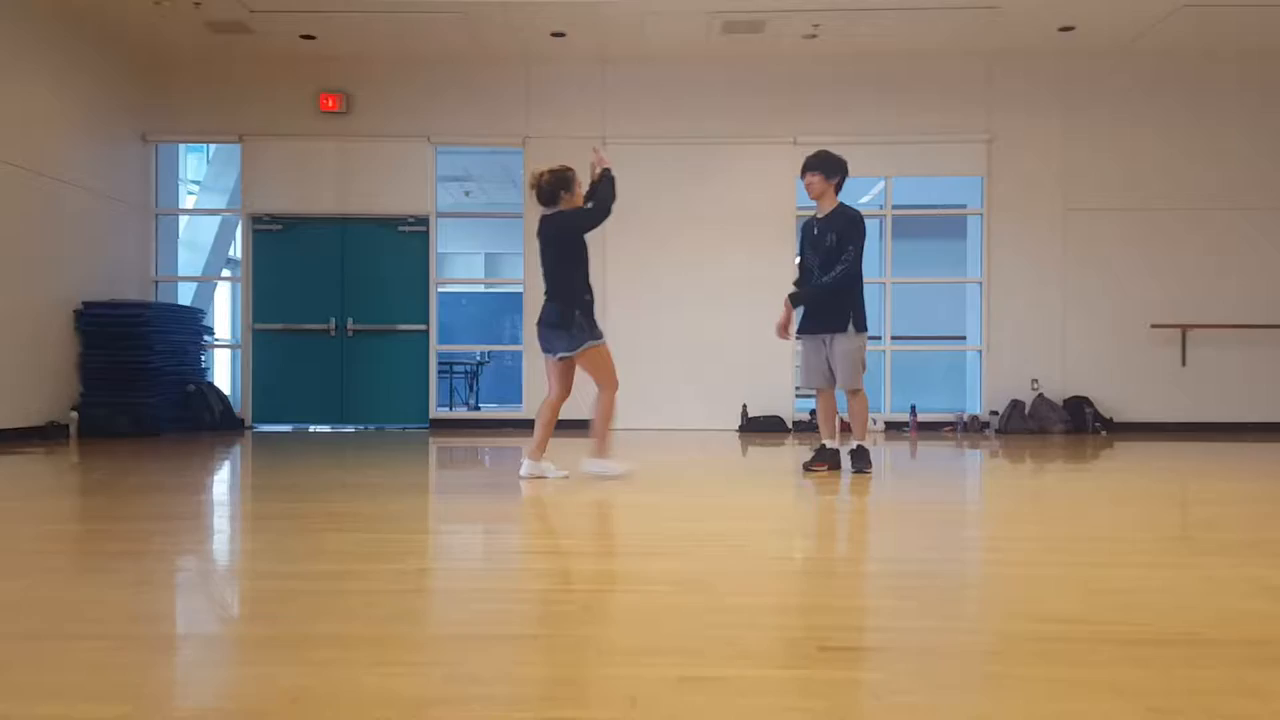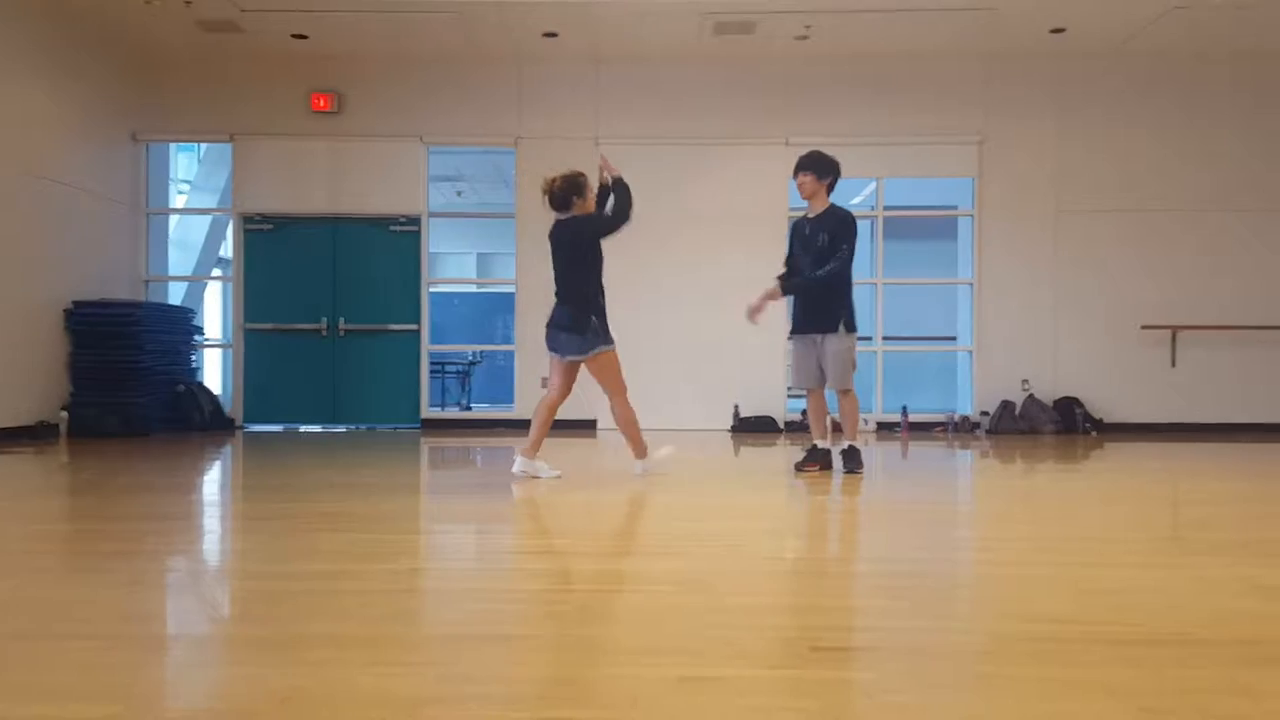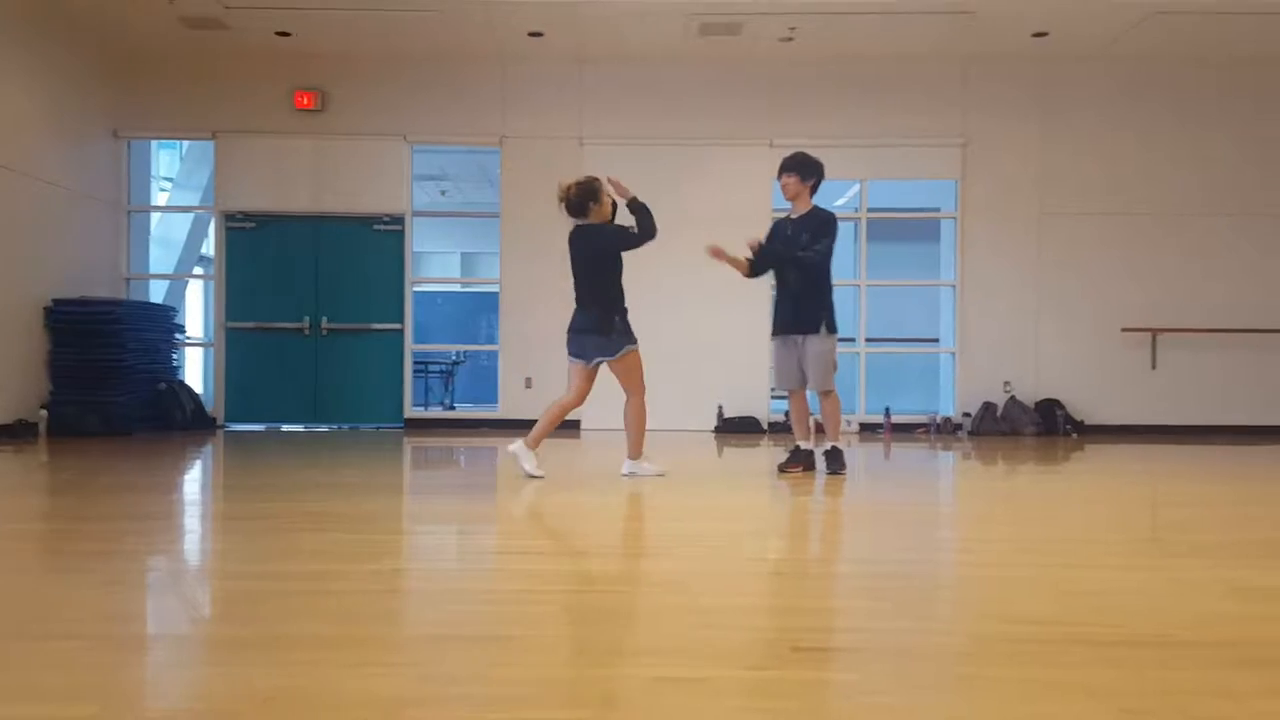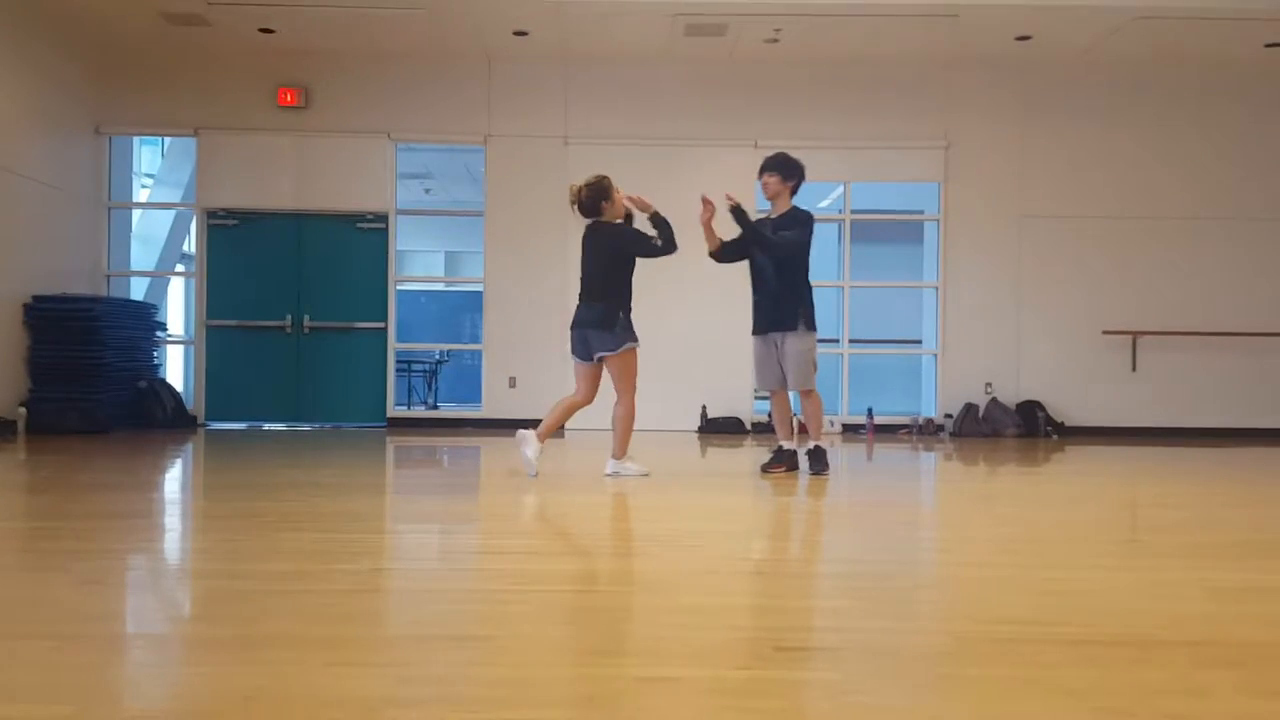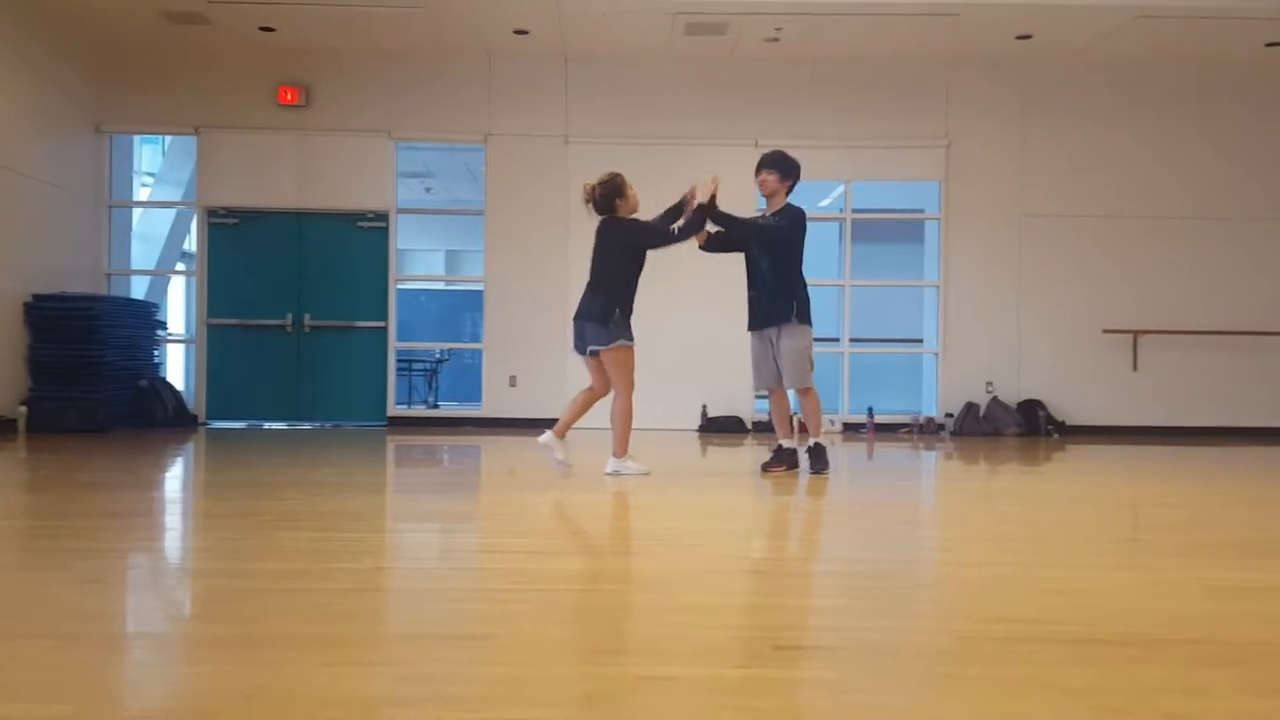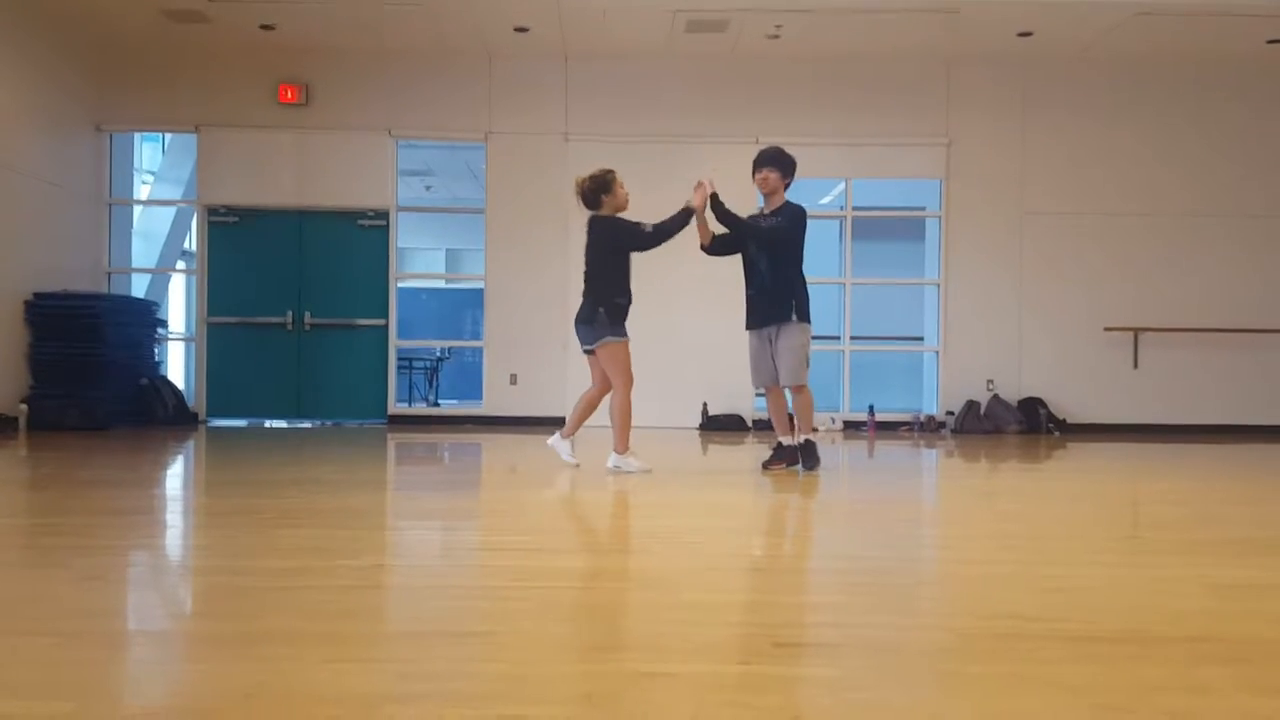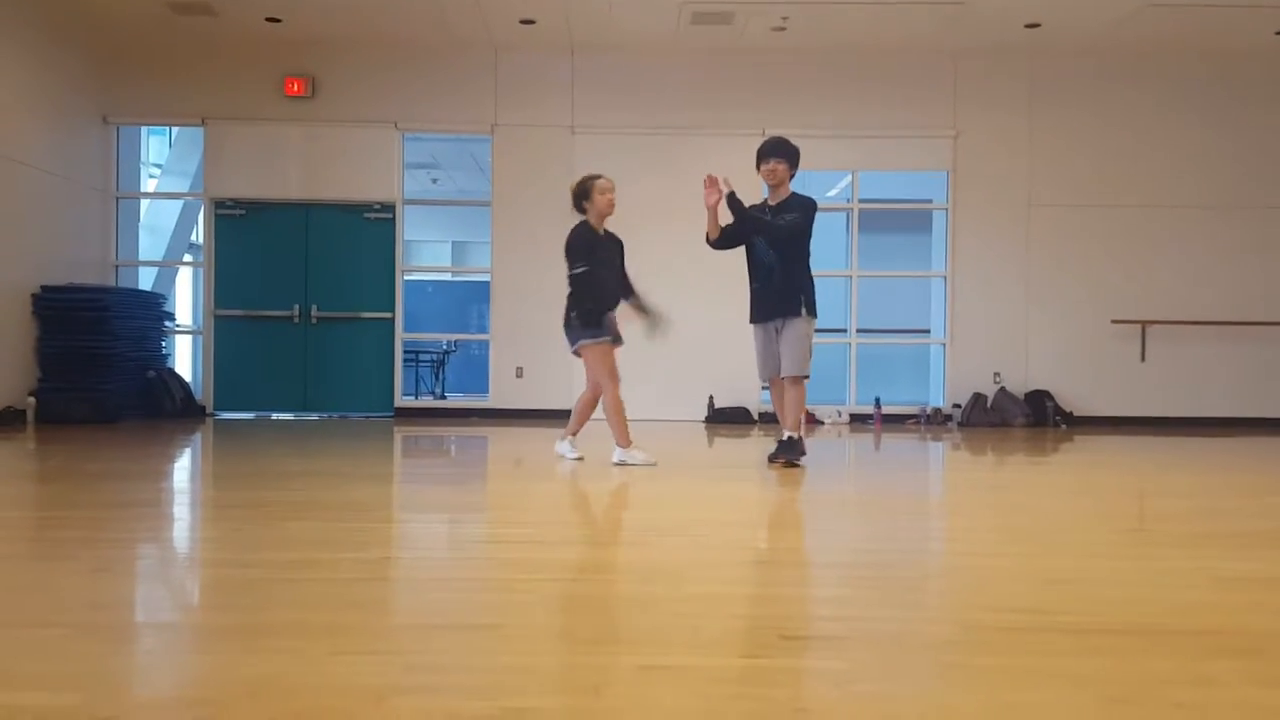
dt=0.2s
person 1, frame 1
left shoulder: (851, 219)
right shoulder: (808, 227)
left elbow: (846, 271)
left wrist: (798, 299)
right wrist: (788, 311)
left hip: (845, 318)
right hip: (813, 320)
left knee: (852, 386)
right knee: (821, 387)
left ankle: (860, 448)
right ankle: (829, 449)
person 1, frame 2
left shoulder: (843, 220)
right shoulder: (798, 227)
left elbow: (837, 270)
left wrist: (788, 287)
right wrist: (765, 298)
left hip: (835, 318)
right hip: (803, 319)
left knee: (843, 386)
right knee: (811, 387)
left ankle: (851, 448)
right ankle: (820, 449)
person 1, frame 3
left shoulder: (824, 221)
right shoulder: (780, 227)
left elbow: (815, 262)
right elbow: (756, 267)
left wrist: (771, 251)
right wrist: (729, 258)
left hip: (816, 318)
right hip: (785, 319)
left knee: (824, 387)
right knee: (793, 388)
left ankle: (833, 449)
right ankle: (803, 449)
person 1, frame 4
left shoulder: (802, 220)
right shoulder: (758, 228)
left elbow: (779, 249)
right elbow: (723, 253)
left wrist: (739, 216)
right wrist: (706, 224)
left hip: (796, 317)
right hip: (765, 318)
left knee: (805, 386)
right knee: (775, 388)
left ankle: (816, 449)
right ankle: (786, 450)
person 1, frame 5
left shoulder: (794, 217)
right shoulder: (754, 226)
left elbow: (750, 231)
right elbow: (711, 243)
left wrist: (711, 210)
left hip: (791, 313)
right hip: (761, 315)
left knee: (801, 384)
right knee: (772, 386)
left ankle: (816, 446)
right ankle: (786, 448)
person 1, frame 6
left shoulder: (794, 215)
right shoulder: (750, 224)
left elbow: (762, 236)
right elbow: (713, 247)
left wrist: (718, 207)
right wrist: (700, 215)
left hip: (791, 312)
right hip: (759, 314)
left knee: (795, 382)
right knee: (770, 385)
left ankle: (807, 443)
right ankle: (785, 445)
person 1, frame 7
left shoulder: (804, 206)
right shoulder: (752, 214)
left elbow: (778, 233)
right elbow: (718, 241)
left wrist: (736, 206)
right wrist: (712, 211)
left hip: (796, 305)
right hip: (763, 307)
left knee: (792, 375)
right knee: (773, 378)
left ankle: (789, 438)
right ankle: (792, 438)
person 2, frame 1
left shoulder: (550, 225)
right shoulder: (564, 224)
left elbow: (588, 209)
right elbow: (603, 206)
left wrist: (597, 178)
right wrist: (605, 171)
left hip: (552, 319)
right hip: (573, 319)
left knee: (558, 393)
right knee: (608, 385)
left ankle: (534, 460)
right ankle: (598, 457)
person 2, frame 2
left shoulder: (561, 230)
right shoulder: (579, 230)
left elbow: (598, 220)
right elbow: (622, 215)
left wrist: (605, 184)
right wrist: (616, 179)
left hip: (562, 322)
right hip: (586, 324)
left knee: (556, 393)
right knee: (617, 393)
left ankle: (527, 458)
right ankle: (641, 456)
person 2, frame 3
left shoulder: (580, 236)
right shoulder: (602, 236)
right elbow: (648, 231)
left wrist: (617, 202)
right wrist: (631, 198)
left hip: (582, 325)
right hip: (608, 326)
left knee: (573, 396)
right knee: (635, 393)
left ankle: (526, 447)
right ankle: (636, 460)
person 2, frame 4
left shoulder: (595, 233)
right shoulder: (617, 235)
right elbow: (665, 246)
left wrist: (630, 213)
right wrist: (652, 214)
left hip: (584, 321)
right hip: (610, 322)
left knee: (584, 394)
right knee: (626, 392)
left ankle: (535, 436)
right ankle: (619, 460)
person 2, frame 5
left shoulder: (612, 229)
right shoulder: (627, 229)
left elbow: (658, 227)
right elbow: (677, 233)
left wrist: (685, 205)
right wrist: (699, 207)
left hip: (590, 316)
right hip: (609, 318)
left knee: (599, 386)
right knee: (624, 389)
left ankle: (556, 435)
right ankle: (619, 458)
person 2, frame 6
left shoulder: (605, 227)
right shoulder: (606, 225)
left elbow: (648, 235)
right elbow: (653, 236)
left wrist: (689, 208)
right wrist: (691, 209)
left hip: (603, 316)
right hip: (602, 316)
left knee: (602, 385)
right knee: (622, 384)
left ankle: (563, 437)
right ankle: (621, 455)
person 2, frame 7
left shoulder: (611, 241)
right shoulder: (580, 236)
left elbow: (621, 281)
right elbow: (585, 282)
left wrist: (645, 308)
right wrist: (614, 311)
left hip: (601, 322)
right hip: (584, 321)
left knee: (597, 387)
right knee: (609, 383)
left ankle: (566, 440)
right ankle: (624, 449)
